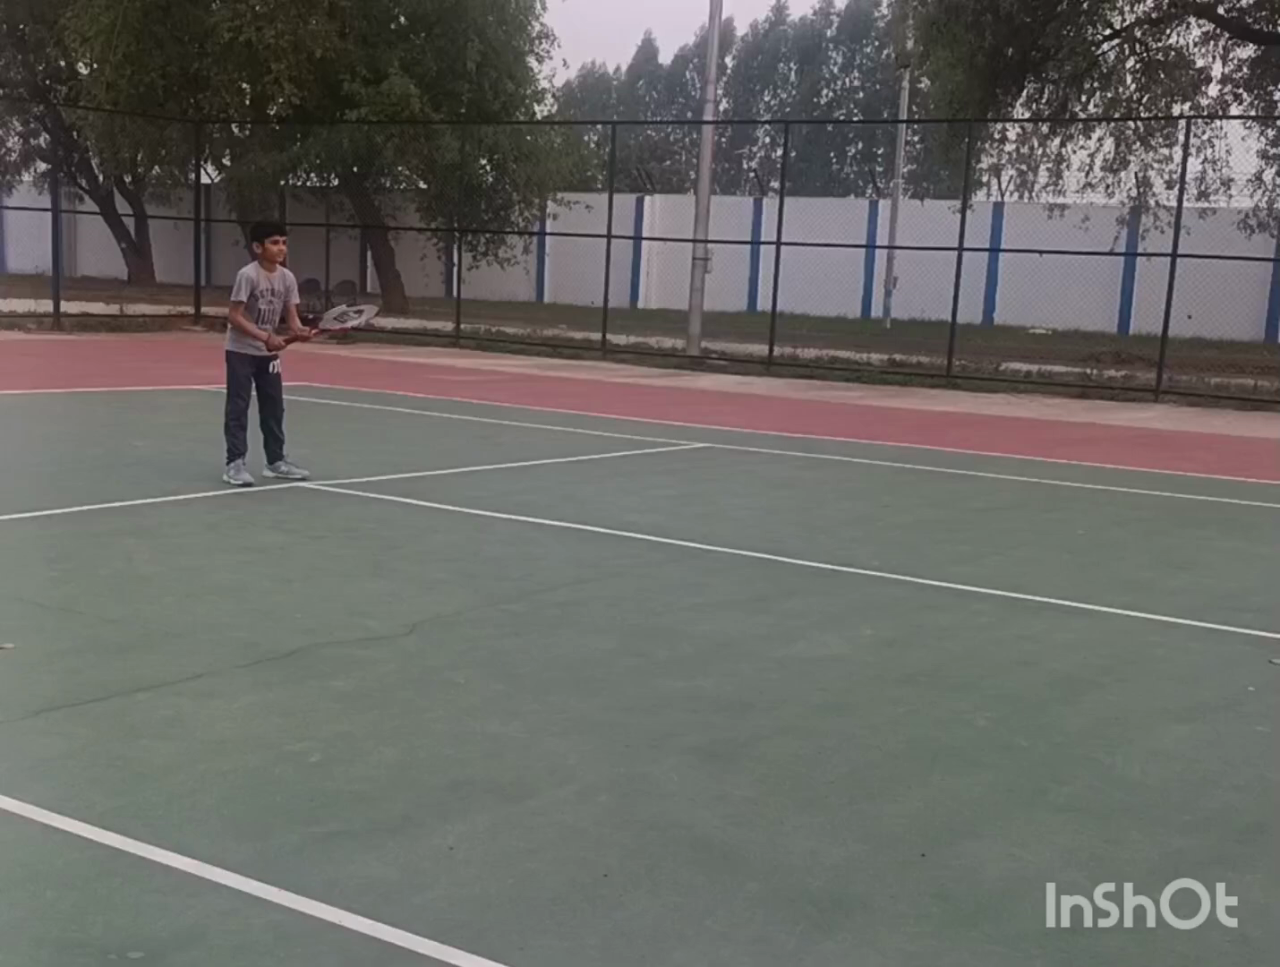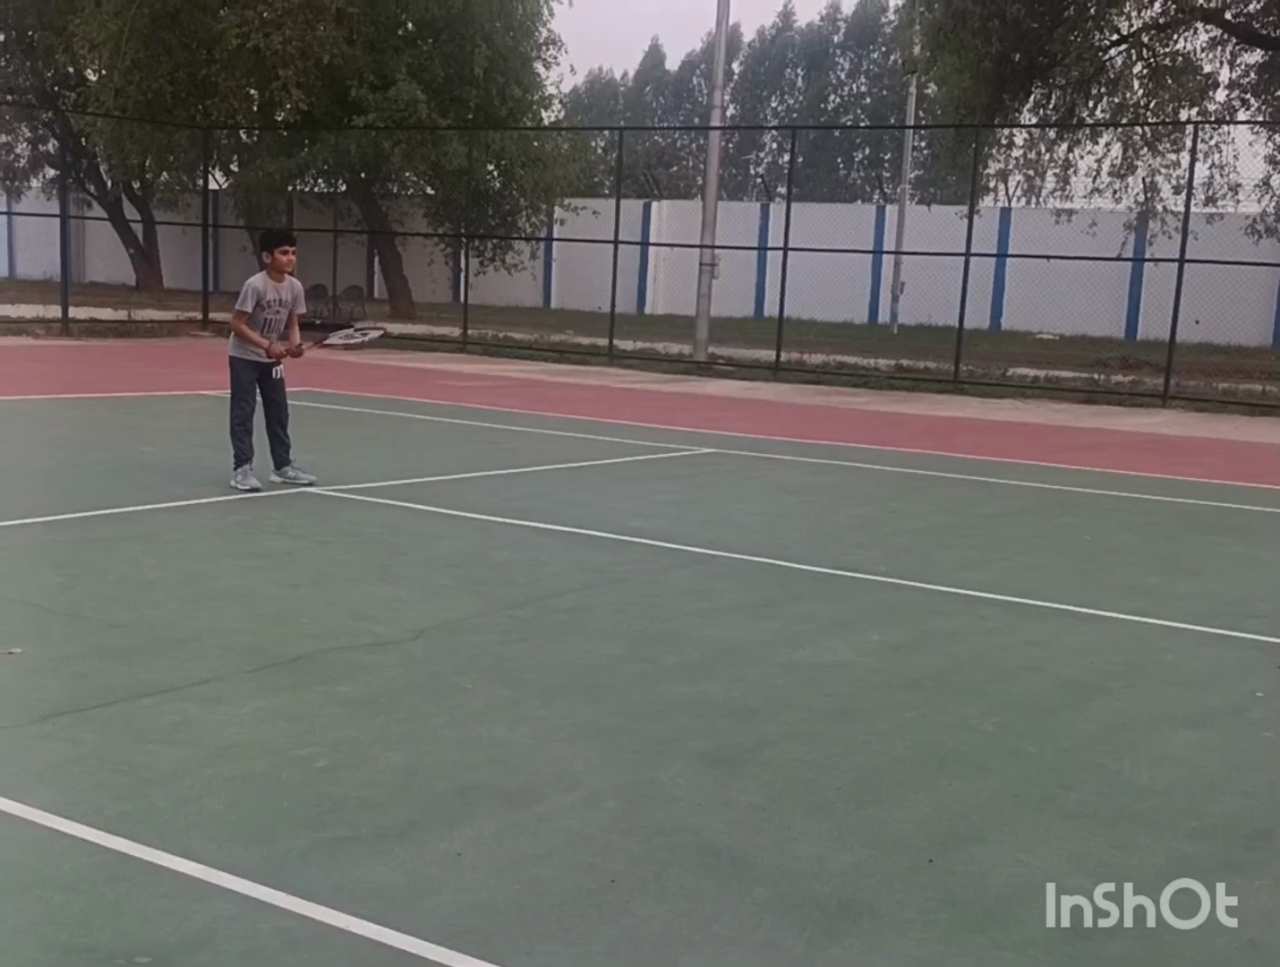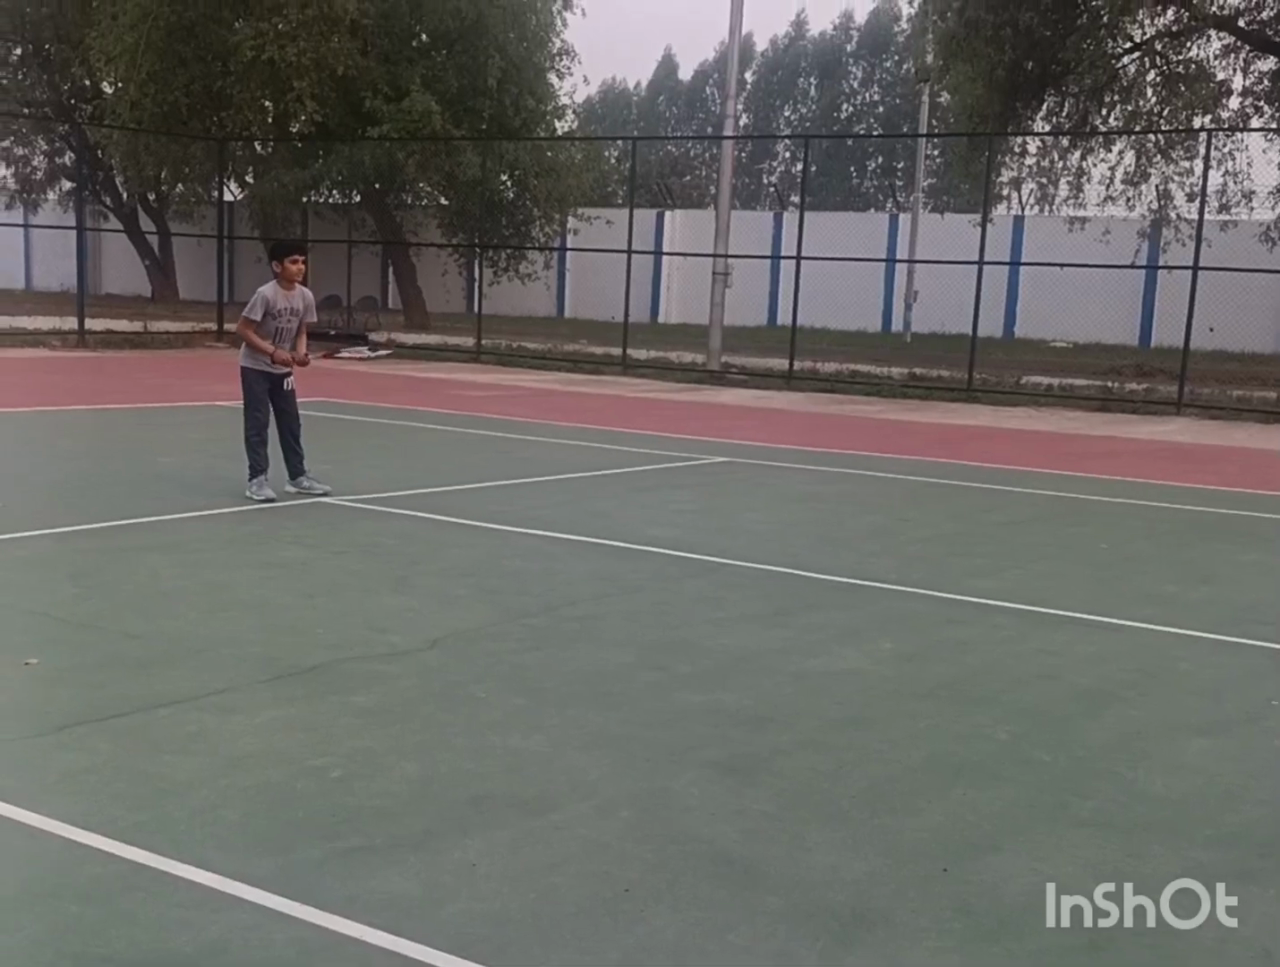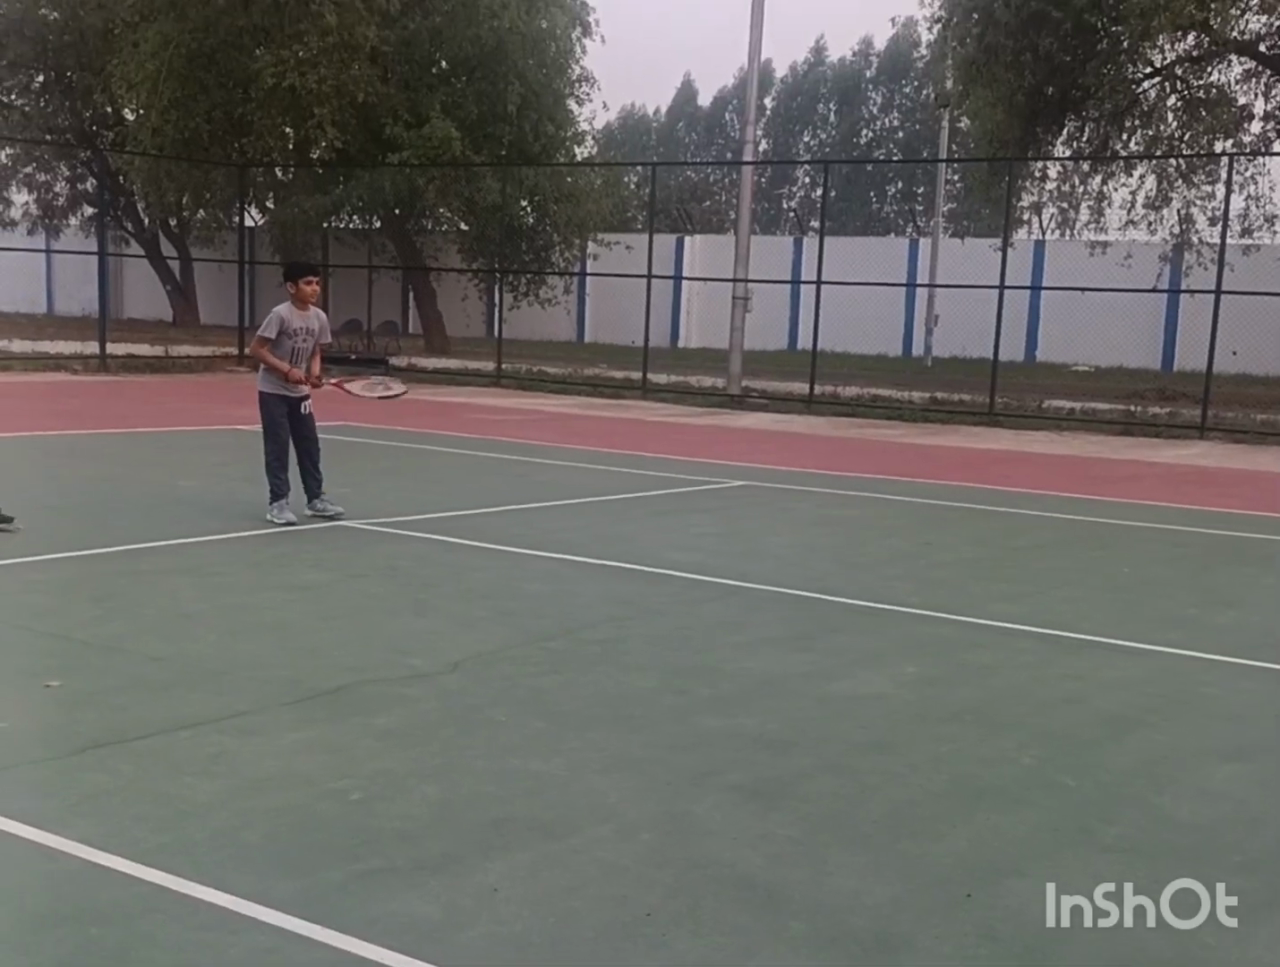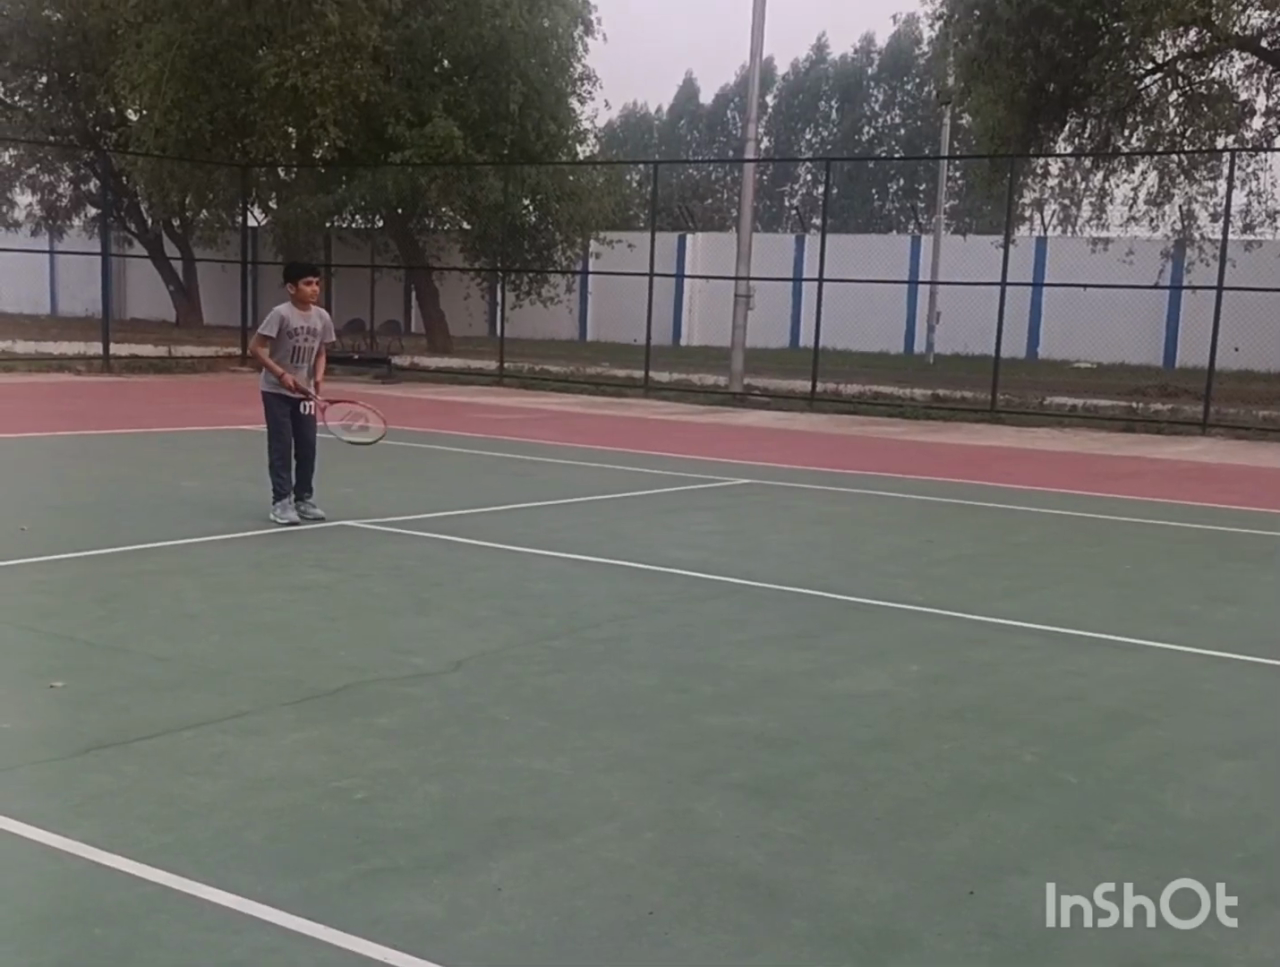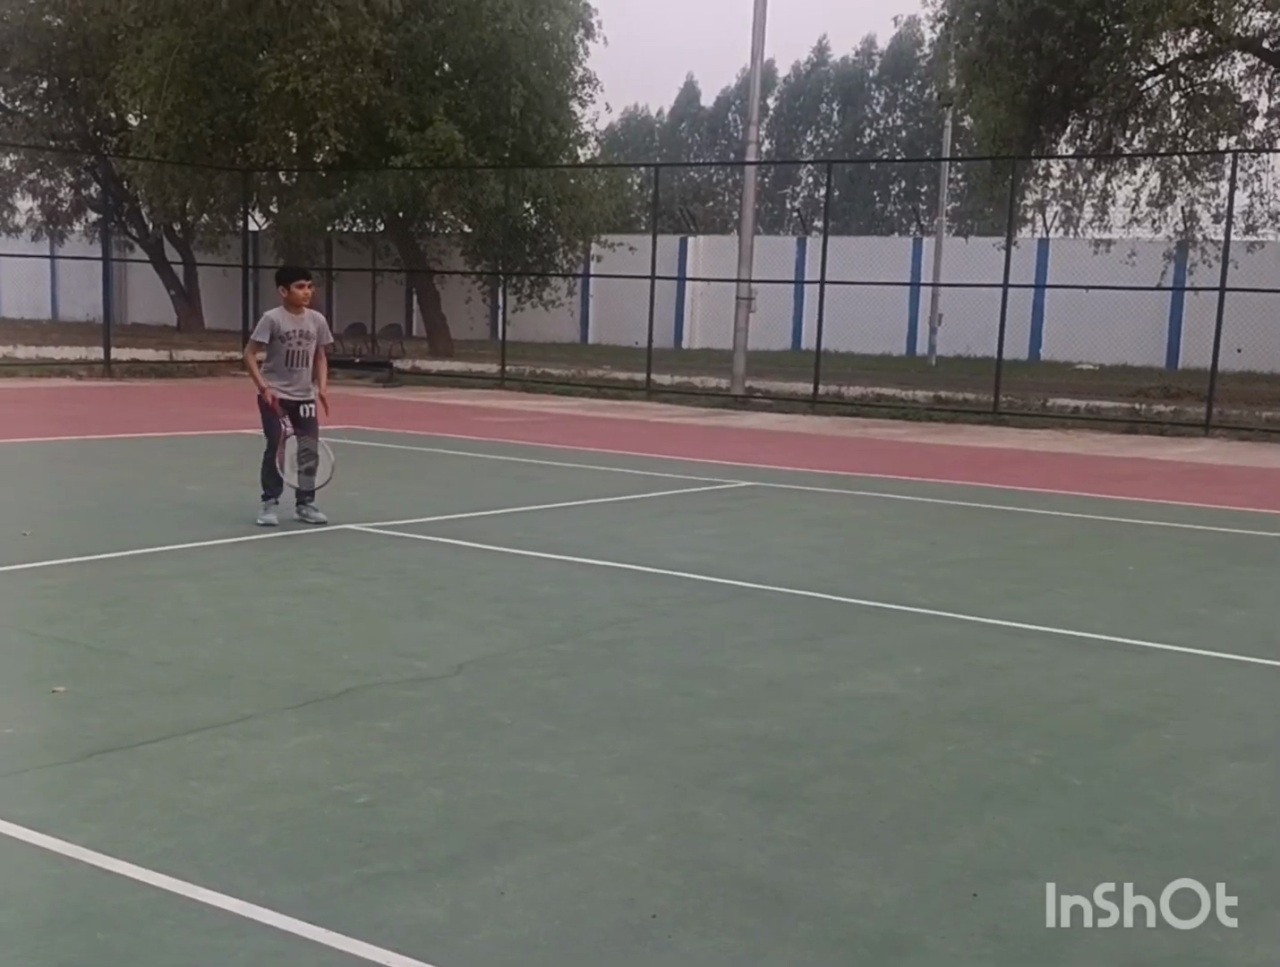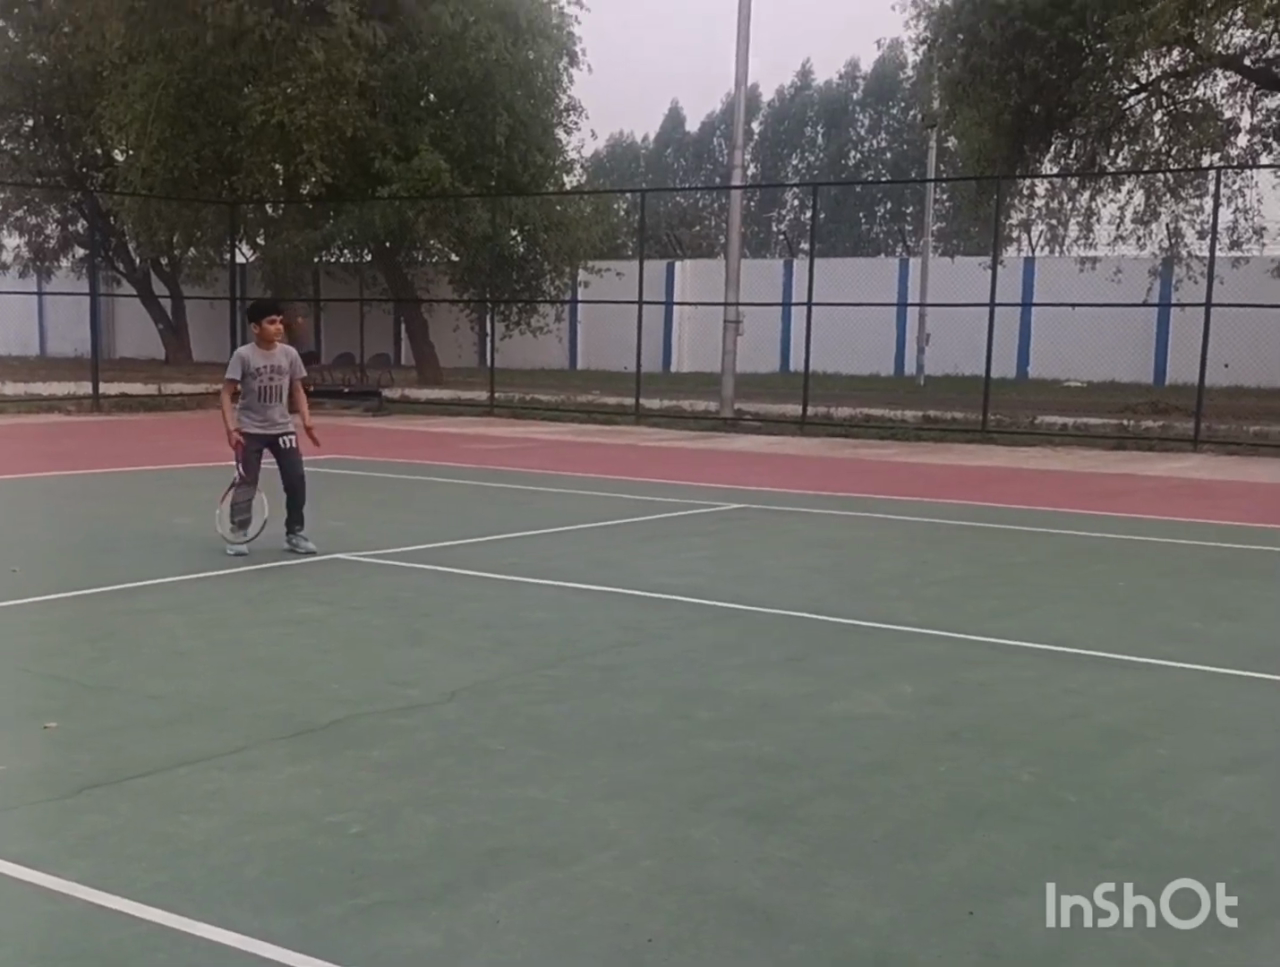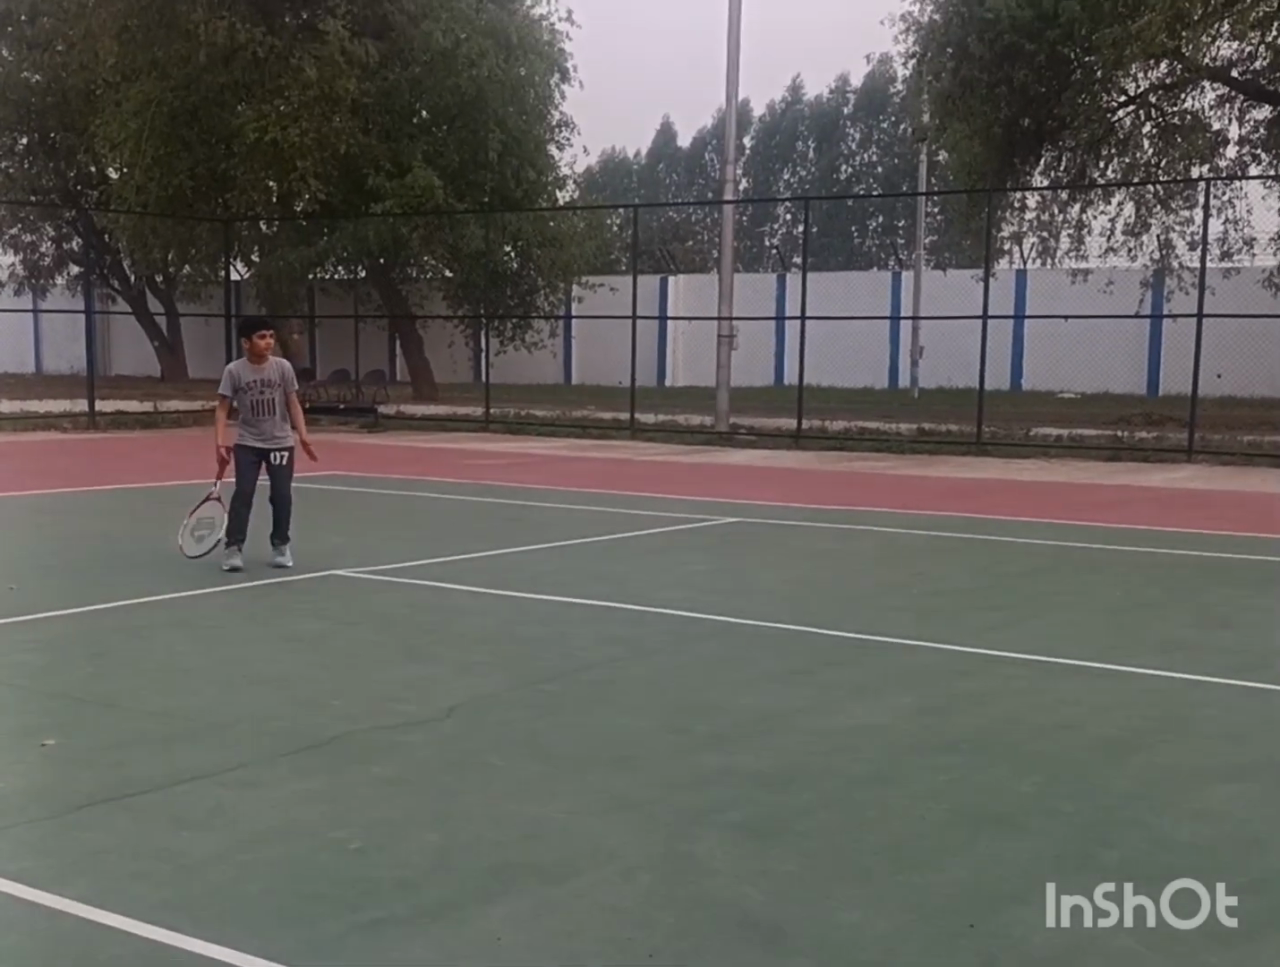
dt=0.2s
person 1, frame 1
left shoulder: (287, 278)
right shoulder: (248, 275)
left elbow: (291, 314)
right elbow: (234, 316)
left wrist: (299, 331)
right wrist: (265, 337)
left hip: (269, 353)
right hip: (241, 351)
left knee: (274, 407)
right knee: (238, 407)
left ankle: (276, 461)
right ankle: (235, 463)
person 1, frame 2
left shoulder: (295, 287)
right shoulder: (255, 285)
right elbow: (236, 323)
left wrist: (294, 344)
right wrist: (267, 345)
left hip: (272, 359)
right hip: (244, 356)
left knee: (279, 412)
right knee: (243, 412)
left ankle: (283, 466)
right ankle: (242, 469)
person 1, frame 3
left shoulder: (305, 297)
right shoulder: (265, 294)
right elbow: (243, 330)
left wrist: (300, 353)
right wrist: (272, 351)
left hip: (283, 370)
right hip: (256, 367)
left knee: (291, 422)
right knee: (258, 423)
left ankle: (298, 476)
right ankle: (257, 479)
person 1, frame 4
left shoulder: (319, 317)
right shoulder: (280, 314)
right elbow: (257, 349)
left wrist: (314, 374)
right wrist: (286, 370)
left hip: (301, 392)
right hip: (274, 391)
left knee: (309, 445)
right knee: (278, 447)
left ankle: (317, 498)
right ankle: (278, 503)
person 1, frame 5
left shoulder: (323, 317)
right shoulder: (280, 314)
right elbow: (256, 347)
left wrist: (318, 378)
right wrist: (281, 374)
left hip: (304, 393)
right hip: (276, 391)
left knee: (307, 447)
right knee: (281, 446)
left ankle: (303, 499)
right ankle: (281, 502)
person 1, frame 6
left shoulder: (317, 320)
right shoulder: (272, 319)
left elbow: (320, 357)
right elbow: (250, 354)
left wrist: (322, 387)
right wrist: (263, 387)
left hip: (305, 396)
right hip: (274, 395)
left knee: (310, 450)
right knee: (275, 446)
left ankle: (305, 503)
right ankle: (269, 502)
person 1, frame 7
left shoulder: (290, 354)
right shoulder: (243, 355)
left elbow: (297, 391)
right elbow: (227, 393)
left wrist: (307, 421)
right wrist: (231, 429)
left hip: (283, 429)
right hip: (250, 430)
left knee: (296, 480)
right knee: (247, 482)
left ankle: (296, 533)
right ankle: (239, 533)
person 1, frame 8
left shoulder: (283, 367)
right shoulder: (234, 370)
left elbow: (293, 404)
right elbow: (222, 408)
left wrist: (303, 436)
right wrist: (220, 443)
left hip: (280, 442)
right hip: (247, 443)
left knee: (281, 495)
right knee: (243, 494)
left ankle: (281, 546)
right ankle: (234, 549)
